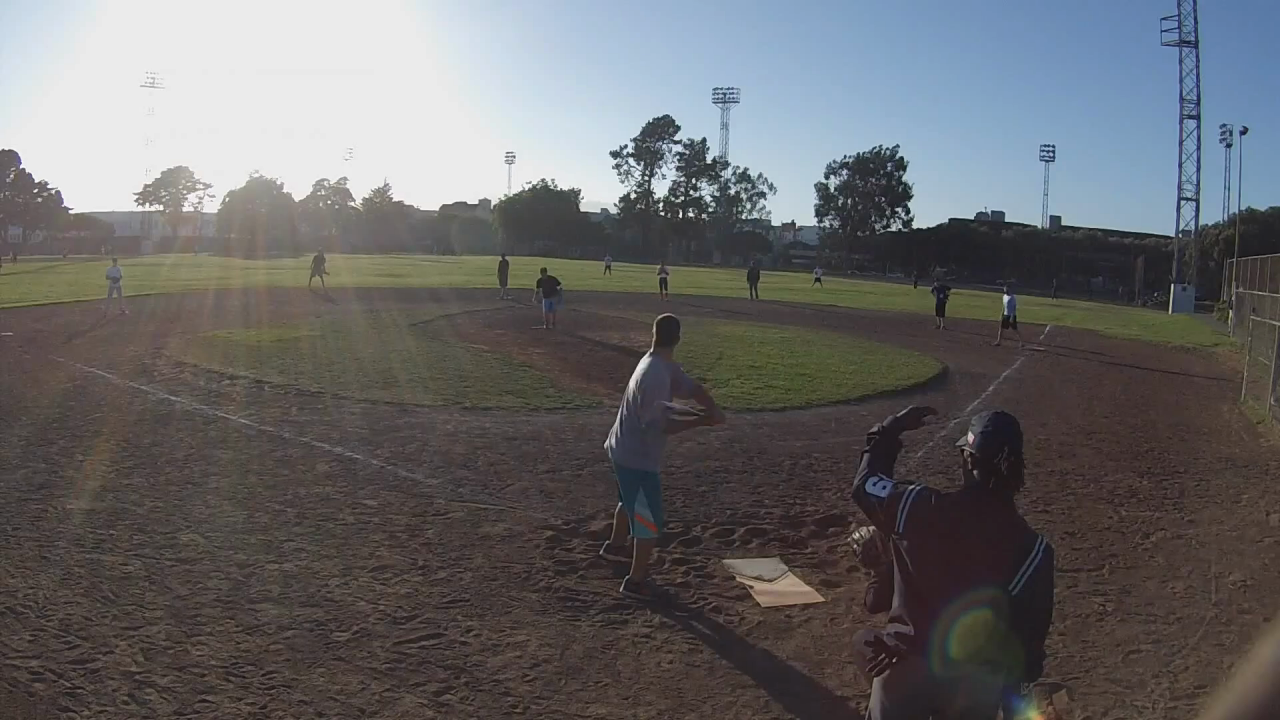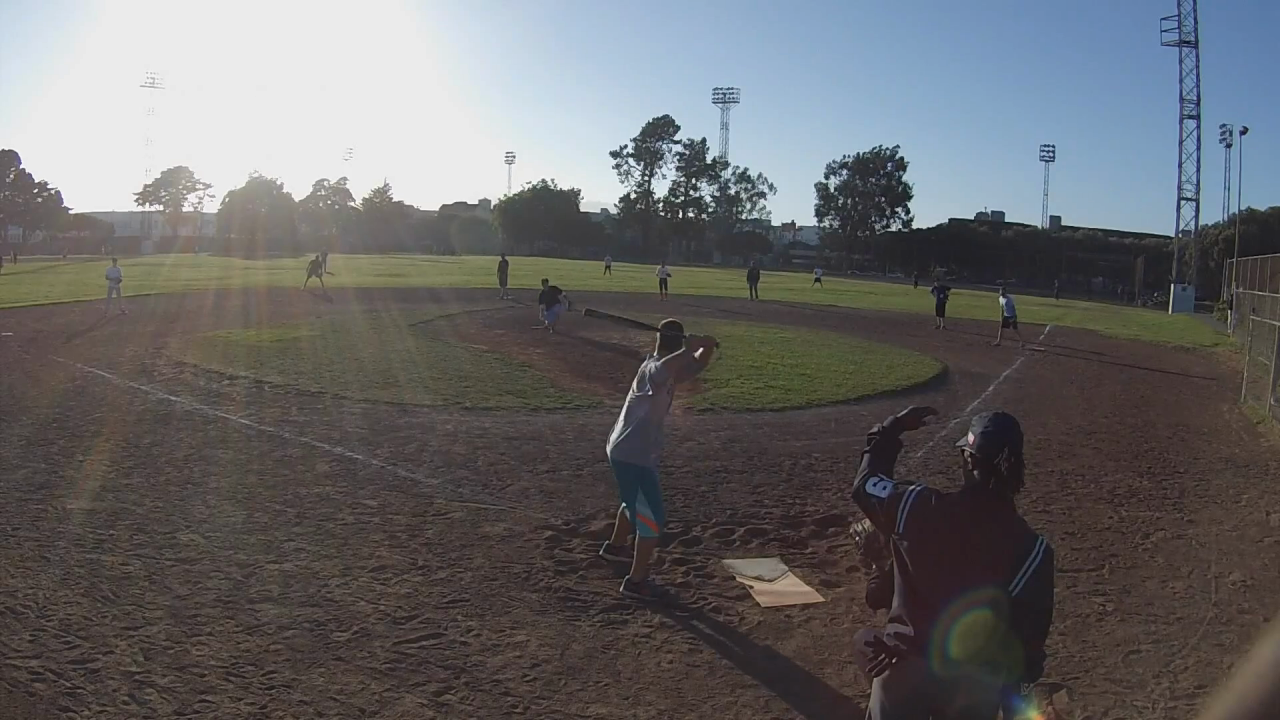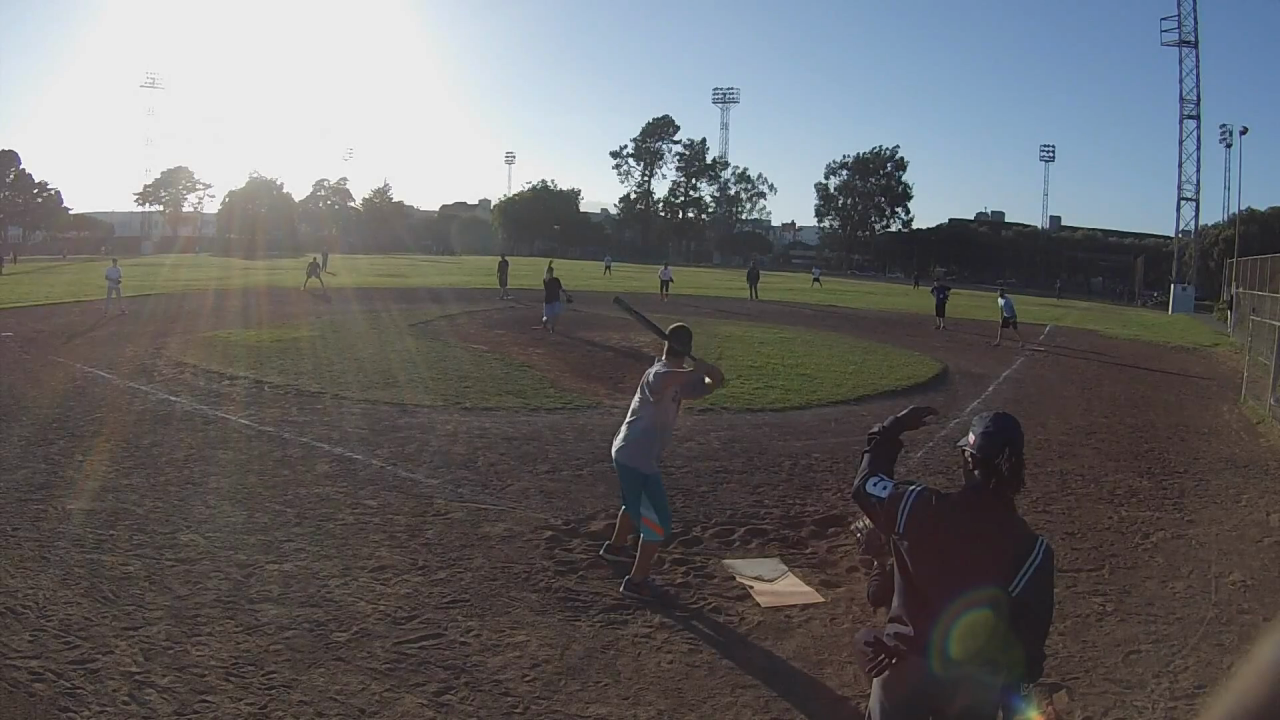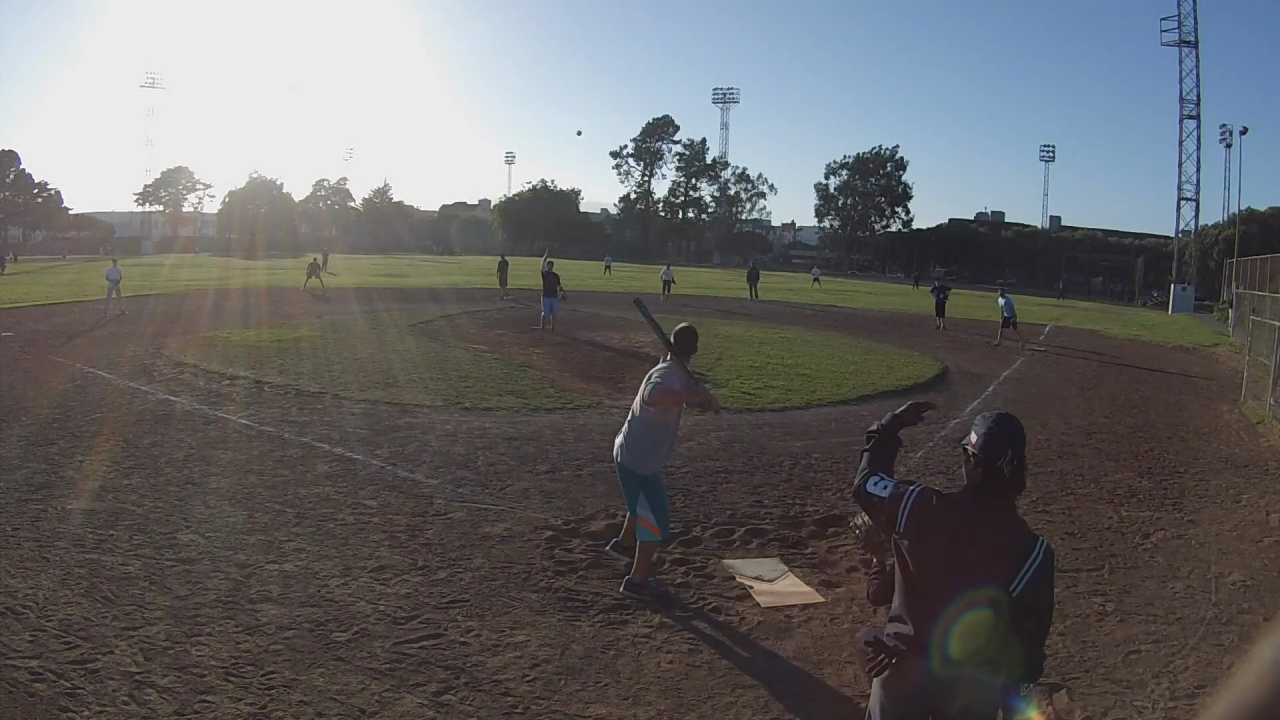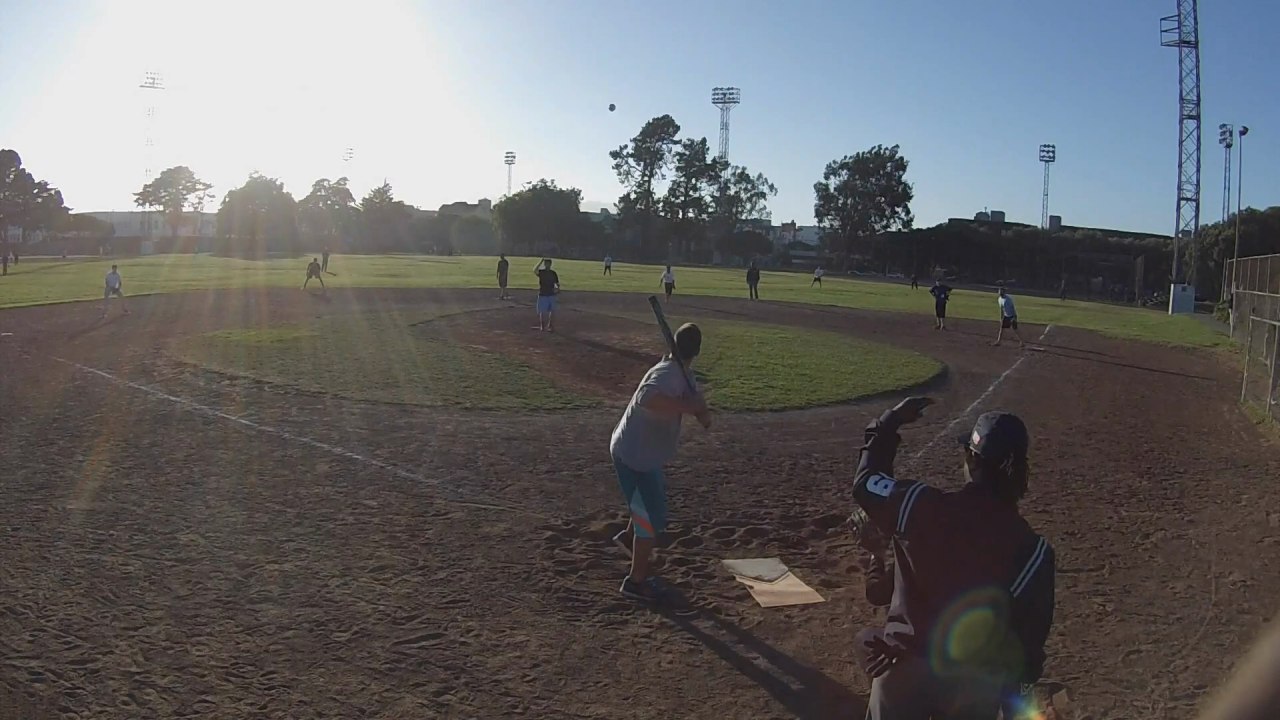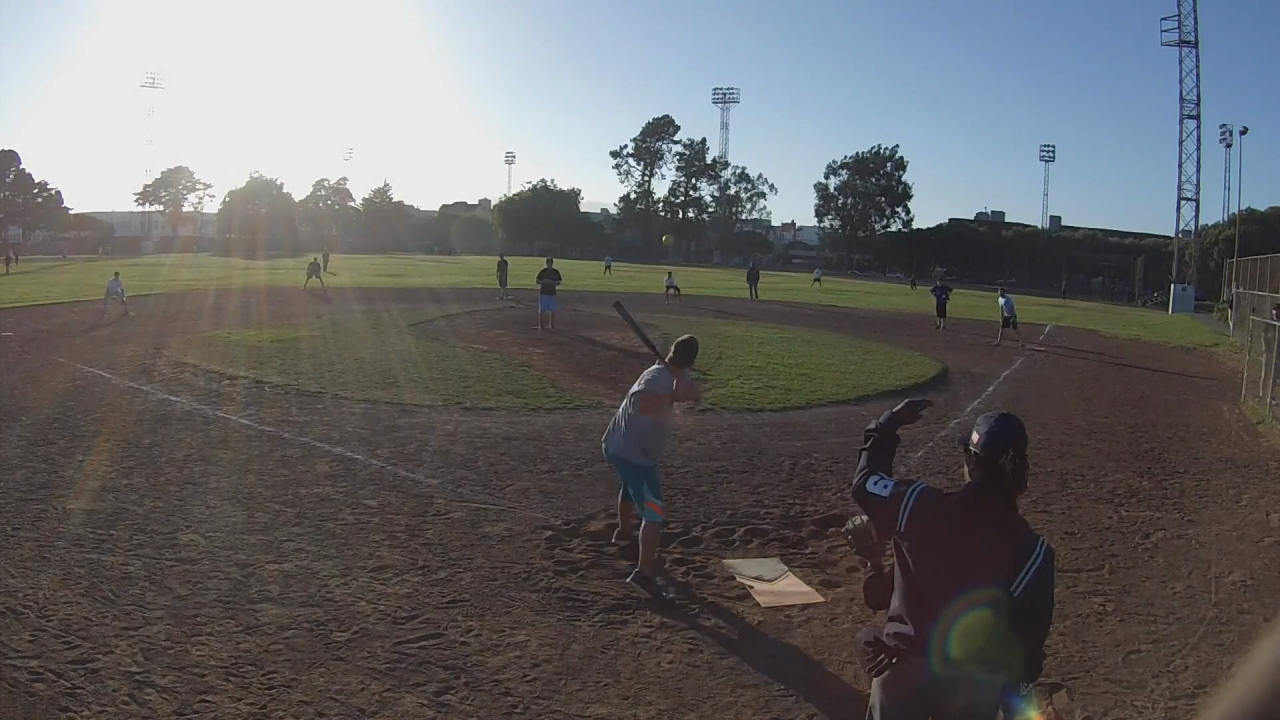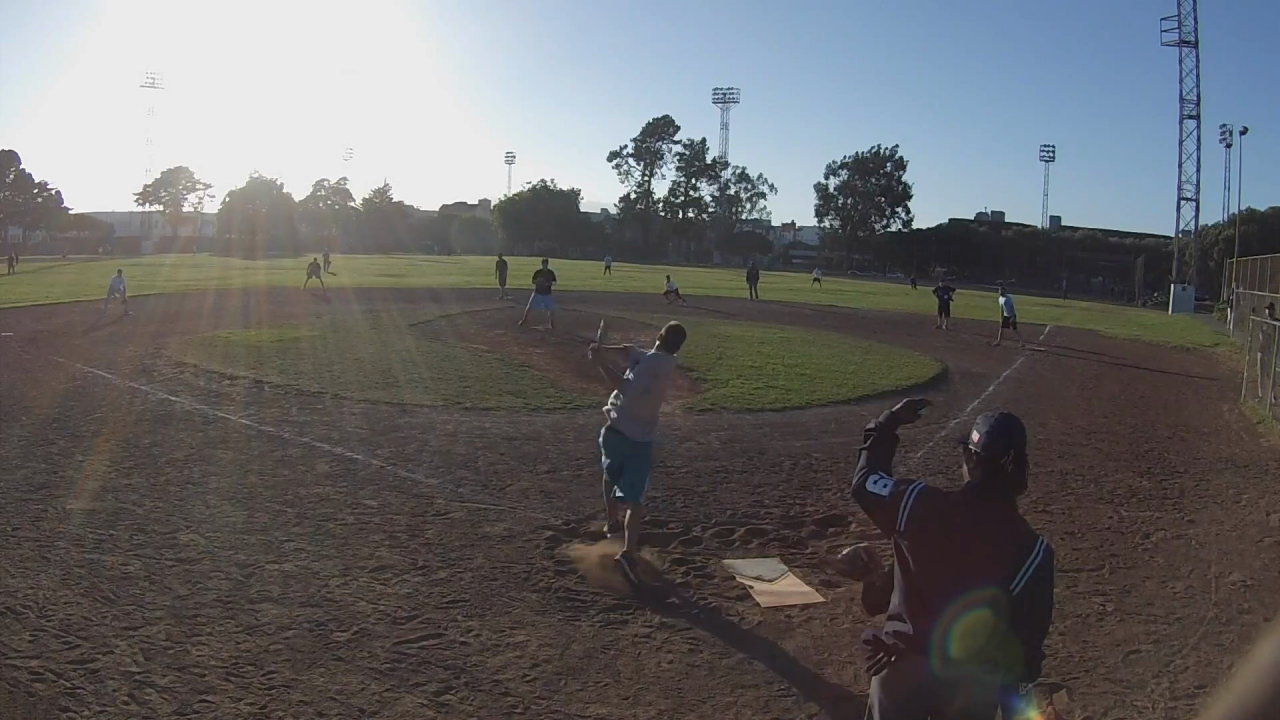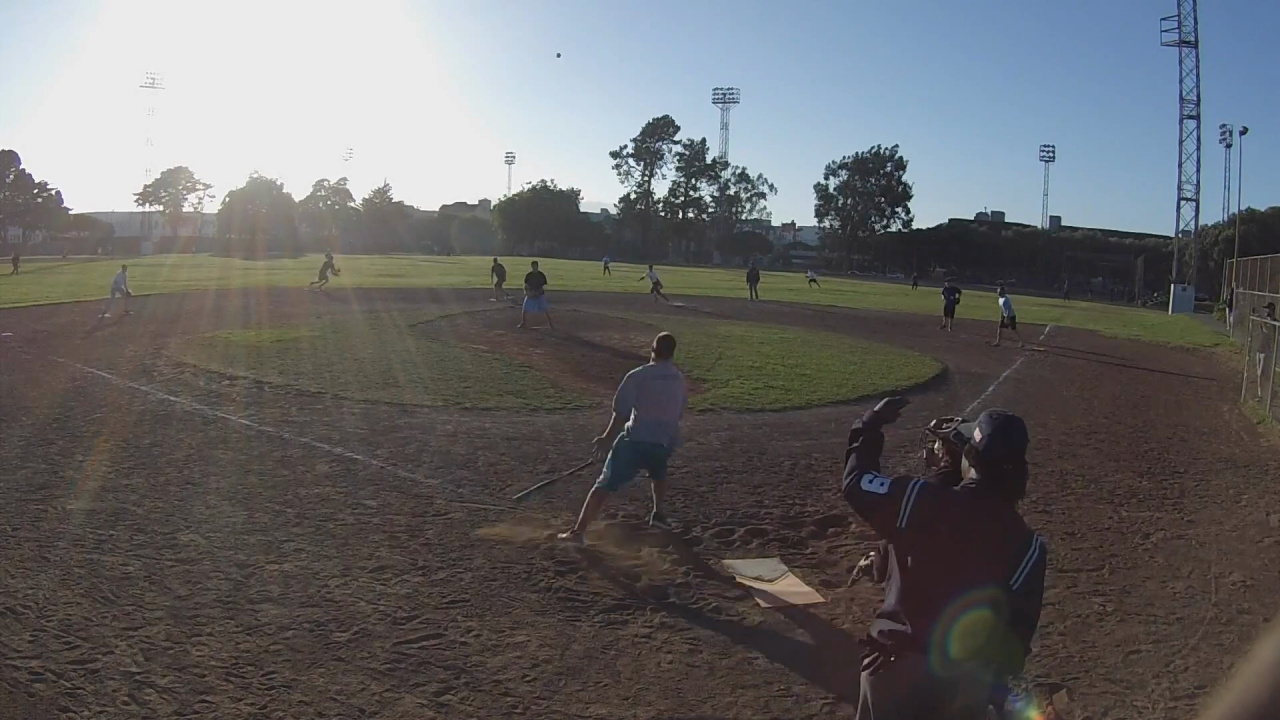
dt=0.4s
person 1, frame 1
left shoulder: (919, 509)
right shoulder: (1031, 550)
left elbow: (865, 485)
right elbow: (1031, 634)
left wrist: (890, 430)
right wrist: (1016, 693)
left hip: (907, 671)
right hip: (978, 684)
person 1, frame 2
left shoulder: (919, 509)
right shoulder: (1031, 550)
left elbow: (865, 485)
right elbow: (1031, 636)
left wrist: (890, 430)
right wrist: (1017, 689)
left hip: (906, 671)
right hip: (978, 683)
person 1, frame 3
left shoulder: (919, 509)
right shoulder: (1031, 550)
left elbow: (866, 484)
right elbow: (1031, 636)
left wrist: (891, 430)
right wrist: (1017, 690)
left hip: (906, 672)
right hip: (977, 684)
person 1, frame 4
left shoulder: (920, 509)
right shoulder: (1031, 551)
left elbow: (866, 484)
right elbow: (1031, 634)
left wrist: (889, 426)
right wrist: (1017, 686)
left hip: (906, 672)
right hip: (977, 685)
person 1, frame 5
left shoulder: (920, 508)
right shoulder: (1031, 550)
left elbow: (866, 482)
right elbow: (1031, 633)
left wrist: (888, 423)
right wrist: (1017, 687)
left hip: (906, 671)
right hip: (977, 684)
person 1, frame 6
left shoulder: (920, 507)
right shoulder: (1031, 550)
left elbow: (865, 482)
right elbow: (1031, 632)
left wrist: (888, 424)
right wrist: (1017, 686)
left hip: (905, 670)
right hip: (977, 683)
person 1, frame 7
left shoulder: (918, 506)
right shoulder: (1030, 549)
left elbow: (865, 481)
right elbow: (1030, 631)
left wrist: (887, 424)
right wrist: (1016, 690)
left hip: (904, 668)
right hip: (974, 681)
person 1, frame 8
left shoulder: (916, 502)
right shoulder: (1026, 546)
left elbow: (856, 482)
right elbow: (1019, 627)
left wrist: (871, 424)
right wrist: (998, 682)
left hip: (896, 664)
right hip: (966, 676)
person 2, frame 1
left shoulder: (660, 364)
right shoulder: (656, 374)
left elbow: (692, 386)
right elbow: (656, 424)
left wrist: (712, 409)
right wrist: (701, 420)
left hip: (625, 448)
right hip: (638, 455)
left knee: (631, 502)
right knee: (649, 517)
left ankle: (615, 546)
right ankle: (637, 582)
person 2, frame 2
left shoulder: (662, 363)
right shoulder: (654, 367)
left elbow: (696, 365)
right elbow: (664, 372)
left wrist: (706, 347)
right wrist: (687, 349)
left hip: (627, 449)
right hip: (633, 454)
left knee: (635, 502)
right knee: (652, 517)
left ankle: (615, 545)
right ankle: (636, 581)
person 2, frame 3
left shoulder: (678, 375)
right shoulder: (660, 373)
left elbow: (705, 387)
right elbow: (656, 382)
left wrist: (713, 377)
right wrist: (694, 371)
left hip: (631, 453)
right hip: (637, 458)
left knee: (635, 504)
right knee: (657, 521)
left ankle: (615, 546)
right ankle: (636, 581)
person 2, frame 4
left shoulder: (680, 375)
right shoulder: (665, 374)
left elbow: (697, 400)
right elbow: (652, 397)
left wrist: (706, 399)
right wrist: (693, 396)
left hip: (637, 453)
right hip: (638, 458)
left knee: (643, 506)
right knee: (656, 521)
left ankle: (623, 544)
right ankle: (636, 582)
person 2, frame 5
left shoulder: (682, 373)
right shoulder: (666, 374)
left elbow: (695, 400)
right elbow: (646, 398)
left wrist: (700, 410)
right wrist: (687, 406)
left hip: (644, 450)
right hip: (634, 454)
left knee: (655, 497)
right knee: (651, 518)
left ankle: (630, 536)
right ankle: (636, 581)
person 2, frame 6
left shoulder: (673, 376)
right shoulder: (657, 378)
left elbow: (695, 395)
right elbow: (639, 402)
left wrist: (684, 391)
right wrist: (674, 395)
left hip: (618, 447)
right hip: (633, 453)
left knee: (631, 488)
right knee: (653, 511)
left ankle: (624, 532)
right ankle: (645, 572)
person 2, frame 7
left shoulder: (653, 361)
right shoulder: (667, 365)
left elbow: (628, 389)
right elbow: (629, 352)
left wrist: (602, 364)
right wrist: (603, 350)
left hip: (616, 431)
right hip: (641, 440)
left knee: (611, 474)
right knee: (633, 500)
left ankle: (612, 522)
right ankle: (628, 552)
person 2, frame 8
left shoulder: (637, 376)
right shoulder: (680, 380)
left elbow: (622, 410)
left wrist: (607, 438)
left hip: (636, 439)
right hip: (666, 443)
left knee: (603, 485)
right knee: (658, 473)
left ankle: (578, 531)
right ankle: (658, 512)
